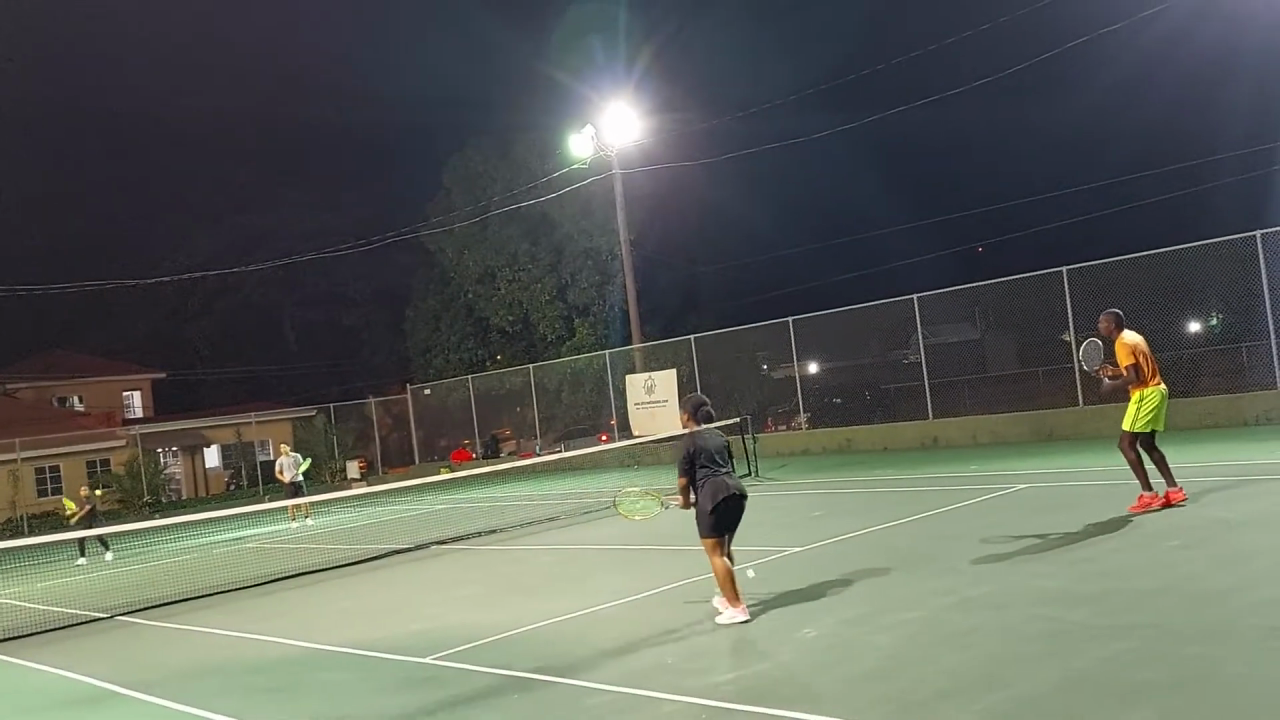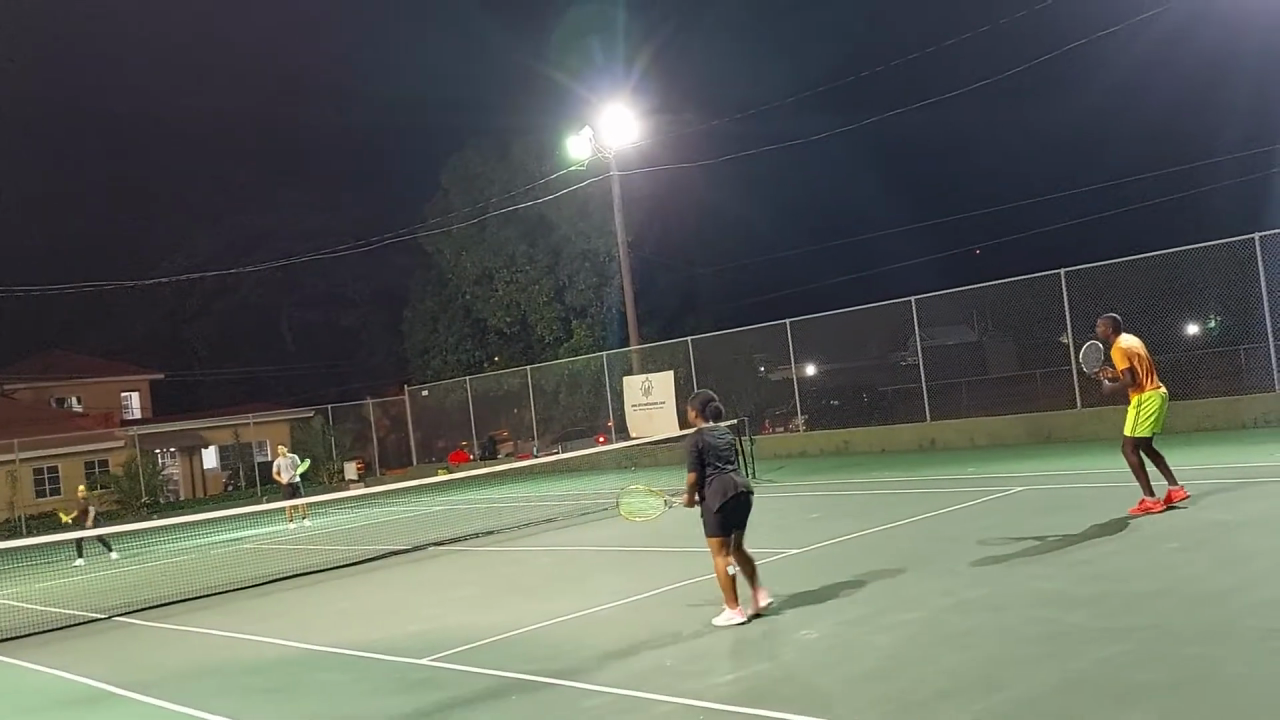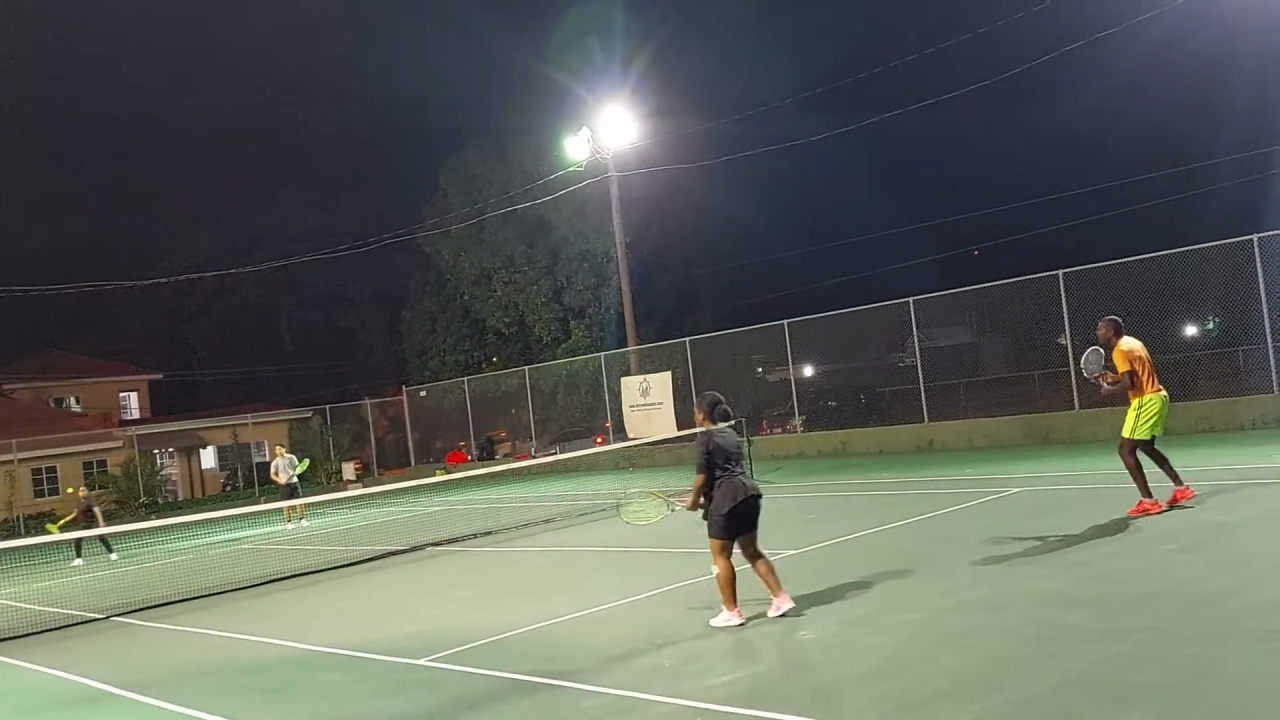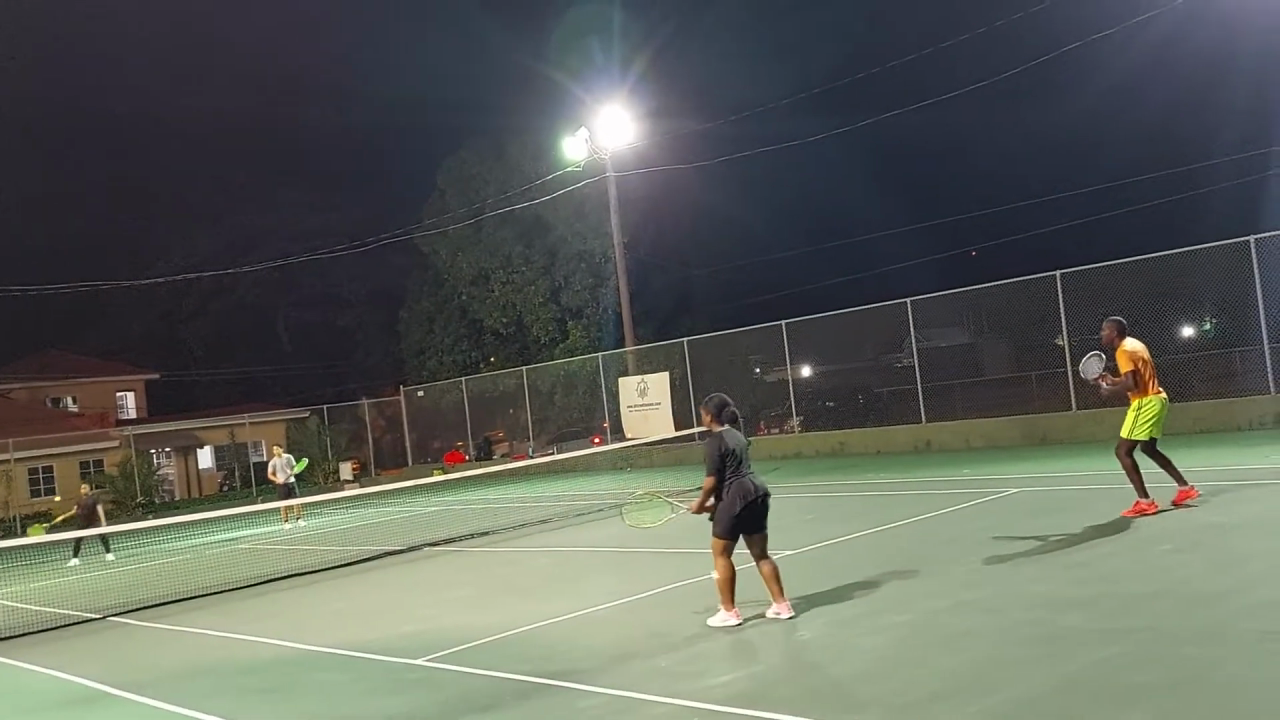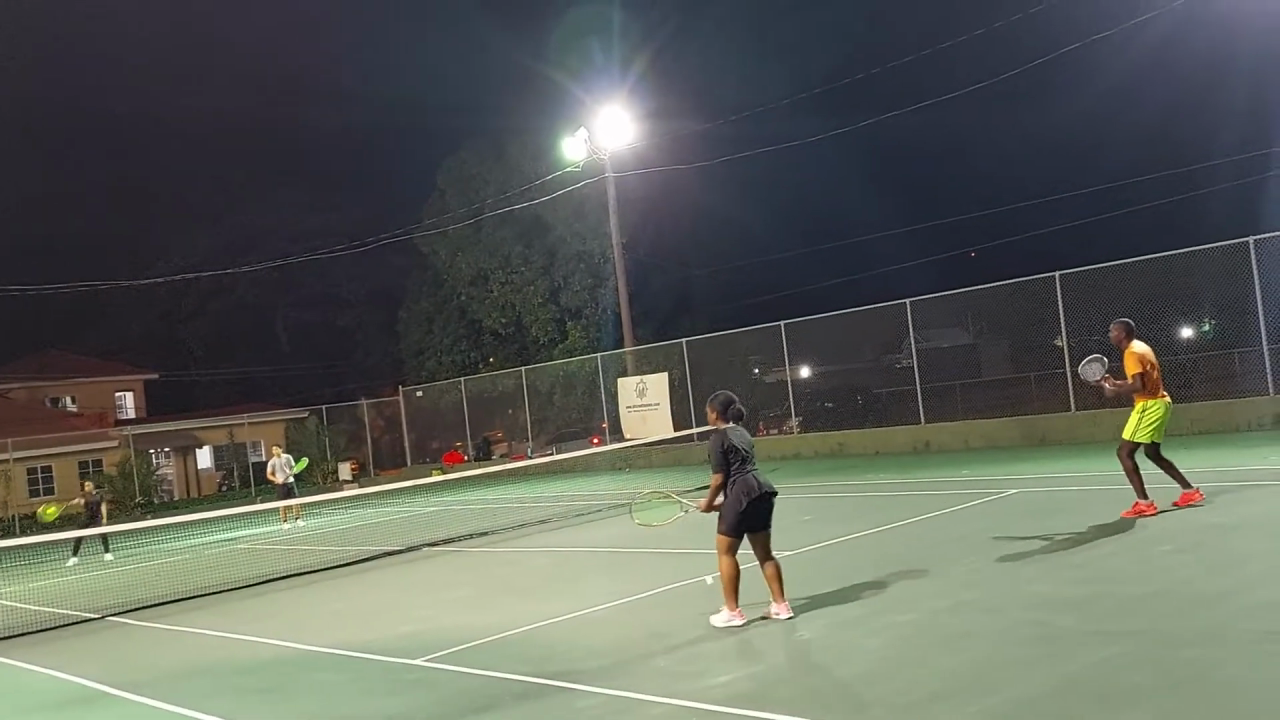
dt=0.1s
person 1, frame 1
left shoulder: (688, 442)
right shoulder: (719, 436)
left elbow: (684, 480)
left wrist: (685, 501)
left hip: (713, 498)
right hip: (735, 492)
left knee: (716, 554)
right knee: (723, 549)
left ankle: (737, 608)
right ankle: (727, 598)
person 1, frame 2
left shoulder: (696, 438)
right shoulder: (725, 432)
left elbow: (693, 476)
left wrist: (690, 498)
right wrist: (700, 495)
left hip: (719, 496)
right hip: (741, 490)
left knee: (721, 554)
right knee: (736, 548)
left ankle: (734, 610)
right ankle: (760, 595)
person 1, frame 3
left shoulder: (706, 439)
right shoulder: (730, 434)
left elbow: (702, 478)
left wrist: (694, 501)
right wrist: (706, 499)
left hip: (726, 500)
right hip: (748, 494)
left knee: (720, 556)
right knee: (752, 551)
left ankle: (731, 611)
right ankle: (781, 598)
person 1, frame 4
left shoulder: (714, 441)
right shoulder: (736, 435)
left elbow: (712, 481)
left wrist: (700, 504)
right wrist: (715, 503)
left hip: (736, 500)
right hip: (756, 495)
left knee: (721, 555)
right knee: (760, 553)
left ankle: (729, 612)
right ankle: (781, 605)
person 1, frame 5
left shoulder: (718, 438)
right shoulder: (742, 433)
left elbow: (719, 478)
left wrist: (708, 502)
right wrist: (723, 500)
left hip: (741, 497)
right hip: (761, 492)
left knee: (726, 553)
right knee: (764, 553)
left ankle: (732, 612)
right ankle: (780, 605)
person 2, frame 1
left shoulder: (1122, 343)
right shoulder: (1133, 336)
left elbow: (1134, 377)
left wrist: (1112, 385)
right wrist: (1115, 371)
left hip: (1146, 395)
right hip: (1156, 391)
left knee: (1126, 444)
right knee: (1147, 443)
left ankle: (1149, 495)
right ankle: (1173, 490)
person 2, frame 2
left shoulder: (1119, 348)
right shoulder: (1131, 340)
left elbow: (1130, 381)
left wrist: (1111, 388)
right wrist: (1114, 374)
left hip: (1145, 398)
right hip: (1156, 394)
left knee: (1129, 448)
right knee: (1144, 445)
left ankle: (1151, 500)
right ankle: (1175, 488)
person 2, frame 3
left shoulder: (1120, 351)
right shoulder: (1133, 342)
left elbow: (1130, 384)
left wrist: (1110, 390)
right wrist: (1114, 378)
left hip: (1145, 401)
right hip: (1157, 397)
left knee: (1126, 450)
right knee: (1147, 446)
left ankle: (1149, 502)
right ankle: (1181, 488)
person 2, frame 4
left shoulder: (1123, 351)
right shoulder: (1134, 344)
left elbow: (1131, 384)
left wrist: (1111, 391)
right wrist: (1114, 381)
left hip: (1145, 403)
right hip: (1155, 400)
left knee: (1122, 451)
right knee: (1149, 449)
left ankle: (1145, 501)
right ankle: (1186, 488)
person 2, frame 5
left shoulder: (1132, 353)
right shoulder: (1140, 347)
left elbow: (1139, 386)
left wrist: (1115, 392)
right wrist: (1116, 383)
left hip: (1149, 406)
right hip: (1159, 403)
left knee: (1124, 452)
right knee: (1152, 453)
left ankle: (1144, 503)
right ankle: (1190, 491)
